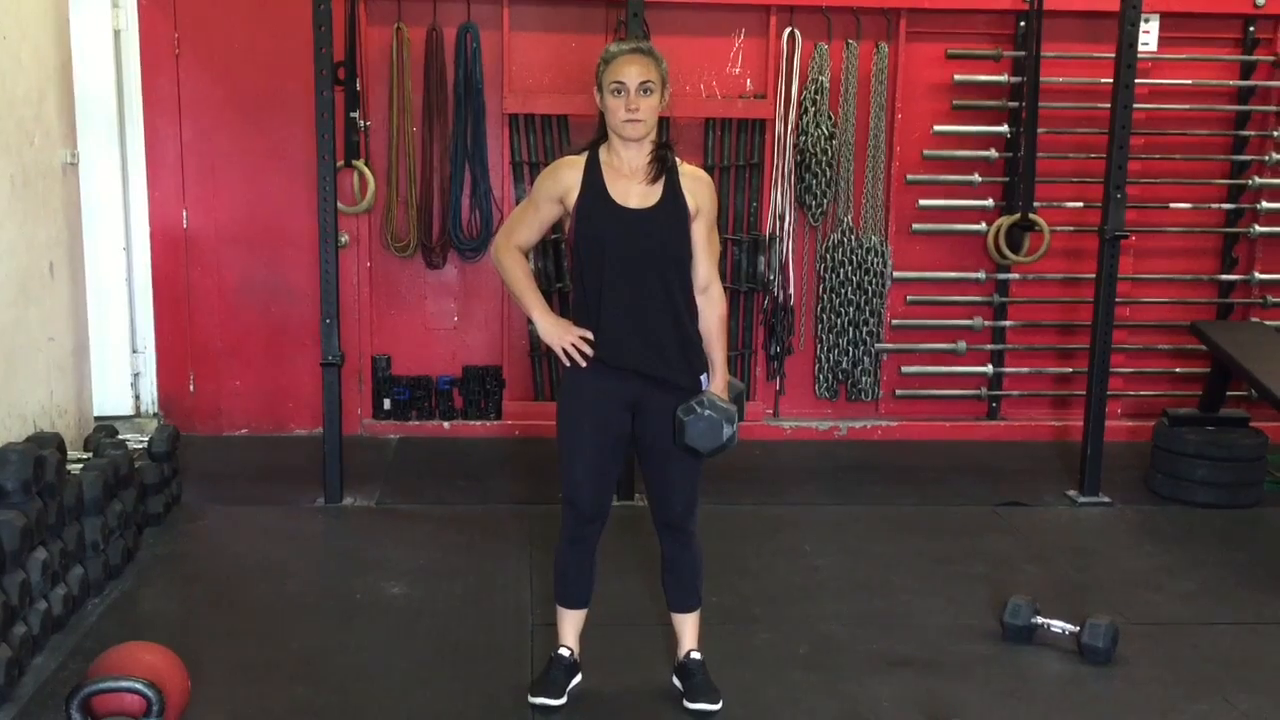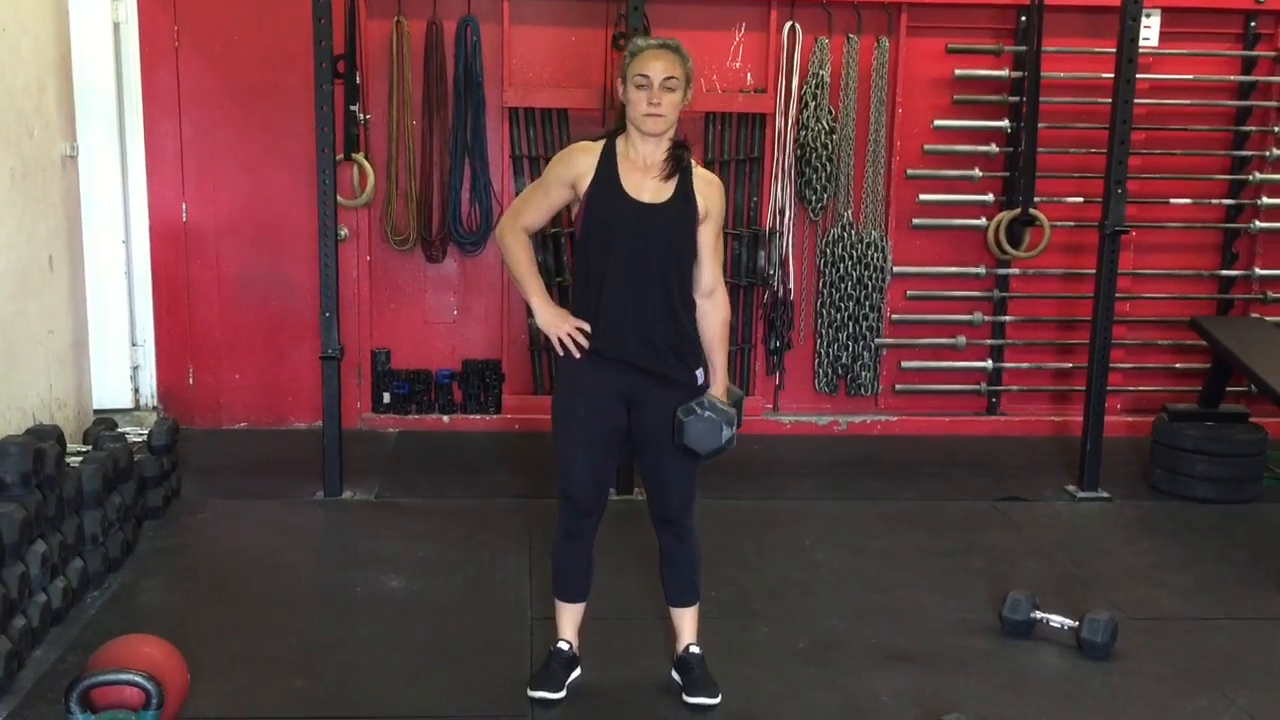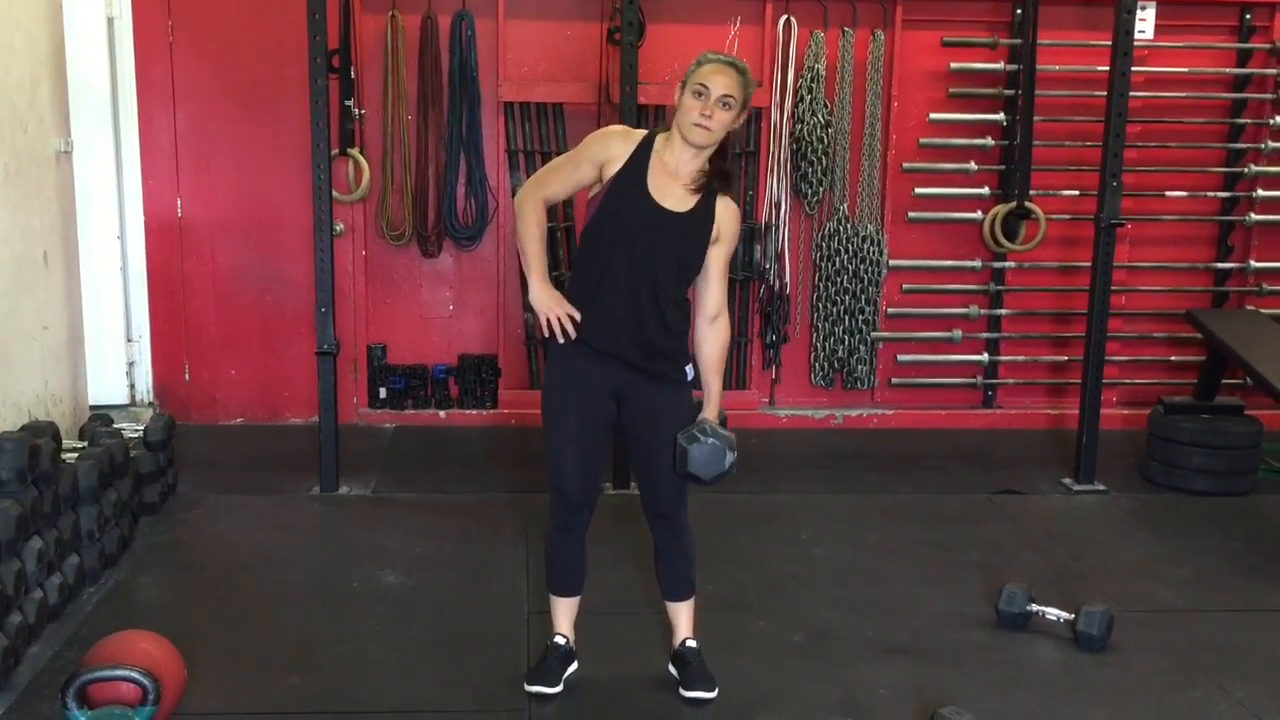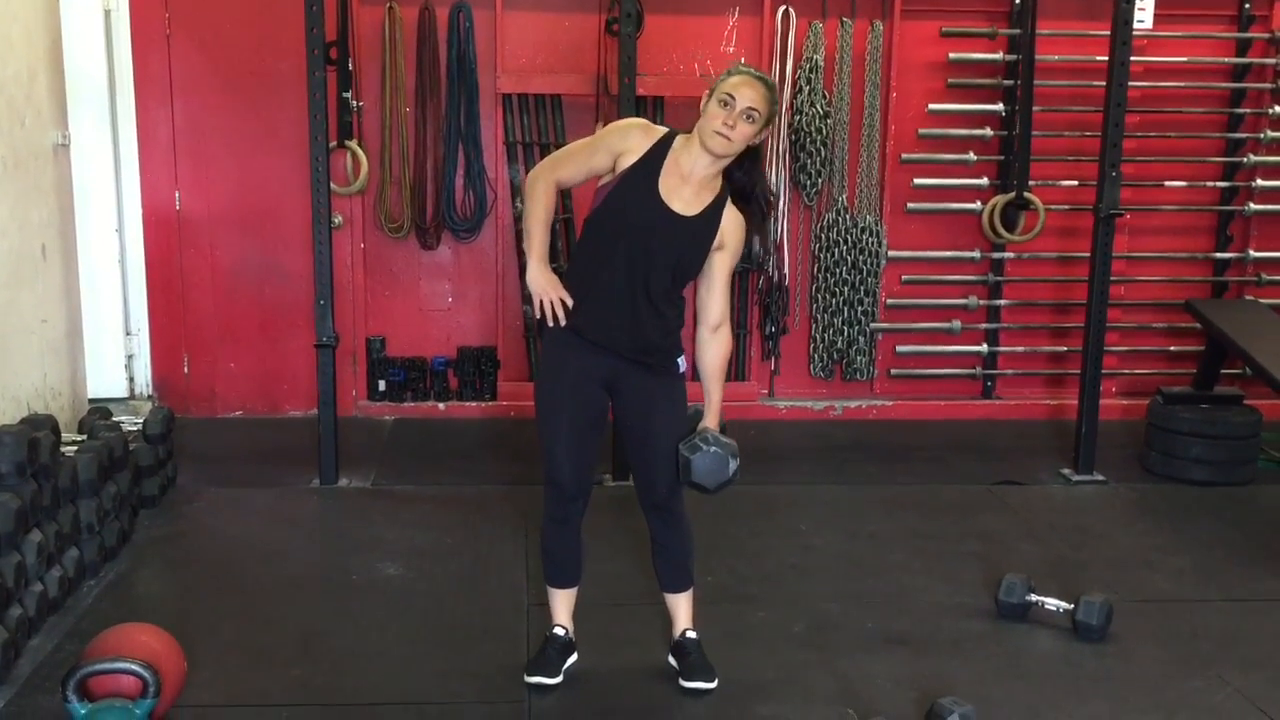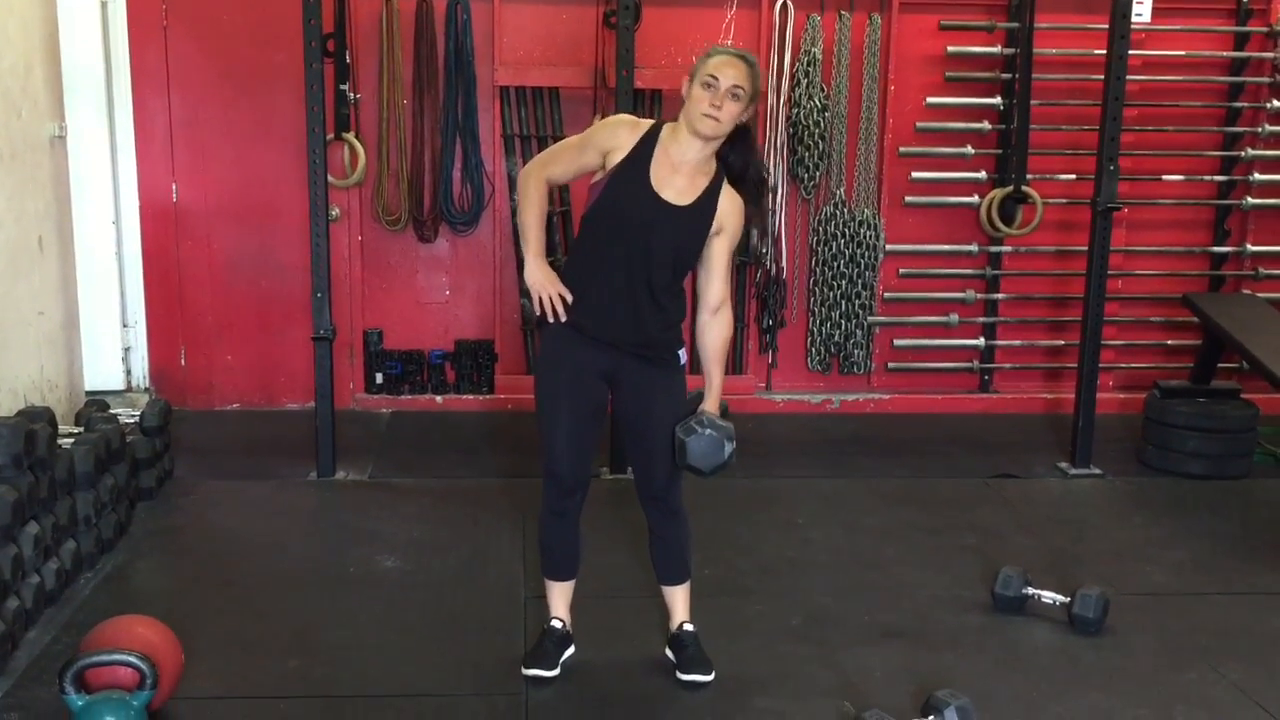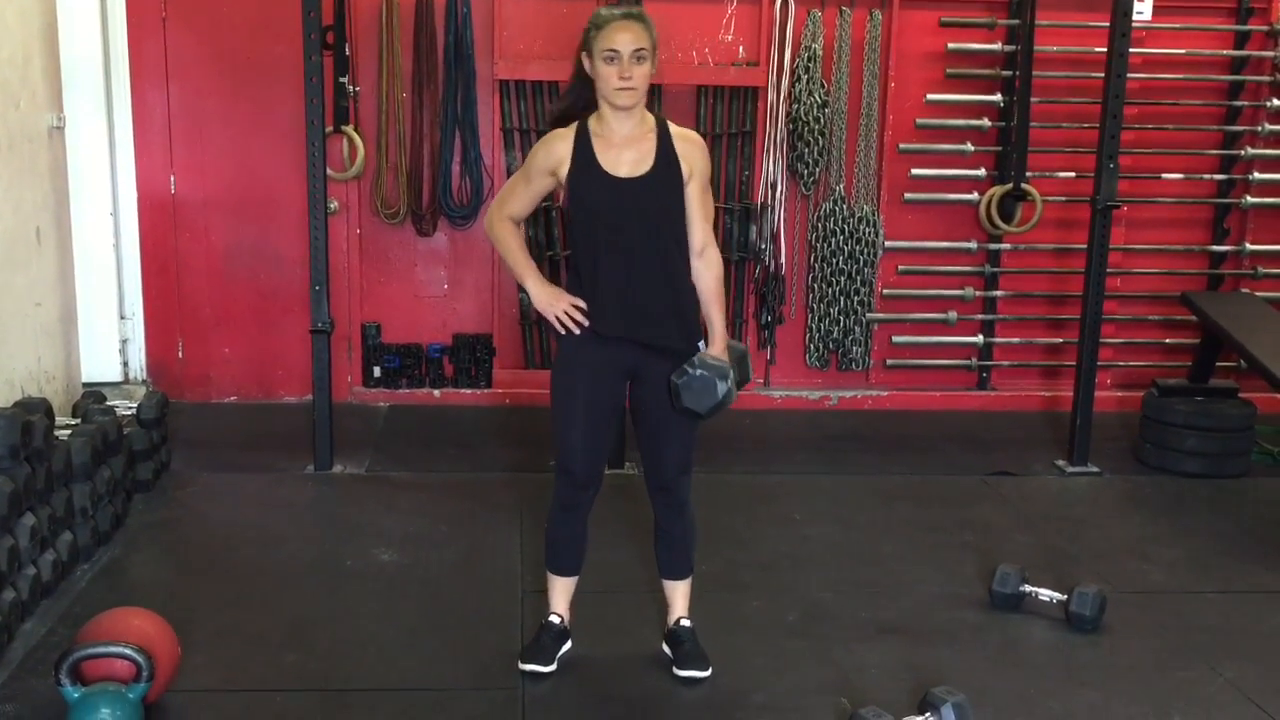
dt=0.5s
person 1, frame 1
left shoulder: (693, 185)
right shoulder: (570, 176)
left elbow: (707, 288)
right elbow: (508, 246)
left wrist: (719, 376)
right wrist: (543, 319)
left hip: (674, 379)
right hip: (595, 376)
left knee: (676, 520)
right knee: (582, 516)
left ankle: (689, 657)
right ankle: (565, 654)
person 1, frame 2
left shoulder: (704, 187)
right shoulder: (584, 162)
left elbow: (710, 292)
right elbow: (513, 229)
left wrist: (719, 380)
right wrist: (543, 307)
left hip: (671, 375)
right hip: (591, 367)
left knee: (674, 513)
right knee: (578, 508)
left ankle: (688, 651)
right ankle: (566, 649)
person 1, frame 3
left shoulder: (723, 212)
right shoulder: (617, 147)
left elbow: (712, 314)
right elbow: (532, 196)
left wrist: (713, 404)
right wrist: (539, 286)
left hip: (661, 373)
right hip: (582, 359)
left knee: (667, 507)
right knee: (571, 501)
left ankle: (684, 645)
right ankle: (561, 641)
person 1, frame 4
left shoulder: (728, 222)
right shoulder: (635, 140)
left elbow: (714, 324)
right elbow: (545, 177)
left wrist: (713, 415)
right wrist: (536, 266)
left hip: (652, 365)
right hip: (574, 347)
left knee: (663, 498)
right knee: (565, 491)
left ankle: (685, 636)
right ankle: (561, 632)
person 1, frame 5
left shoulder: (727, 204)
right shoulder: (623, 136)
left elbow: (714, 307)
right elbow: (536, 175)
left wrist: (712, 398)
right wrist: (534, 263)
left hip: (653, 357)
right hip: (573, 341)
left knee: (661, 490)
right knee: (563, 484)
left ankle: (682, 629)
right ankle: (558, 625)
person 1, frame 6
left shoulder: (687, 149)
right shoulder: (562, 148)
left elbow: (703, 252)
right elbow: (501, 217)
left wrist: (718, 339)
right wrist: (537, 287)
left hip: (671, 345)
right hip: (591, 341)
left knee: (670, 484)
right knee: (575, 481)
left ankle: (679, 625)
right ankle: (556, 622)
